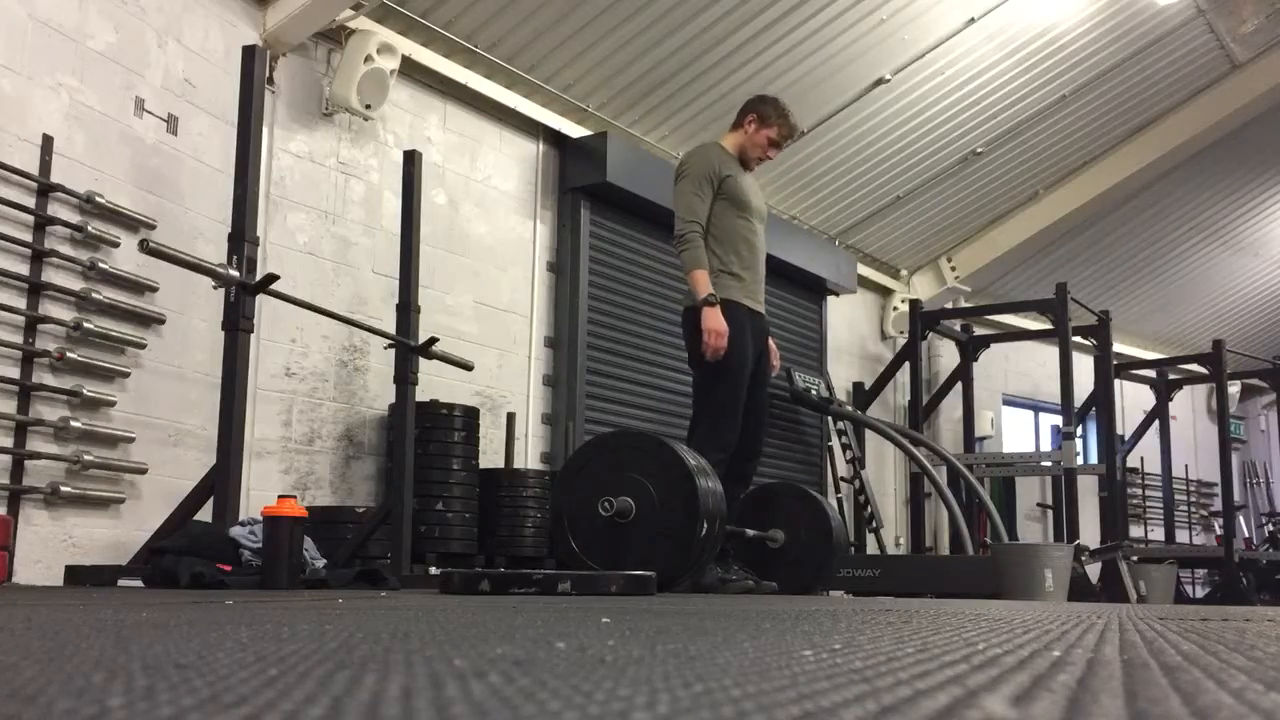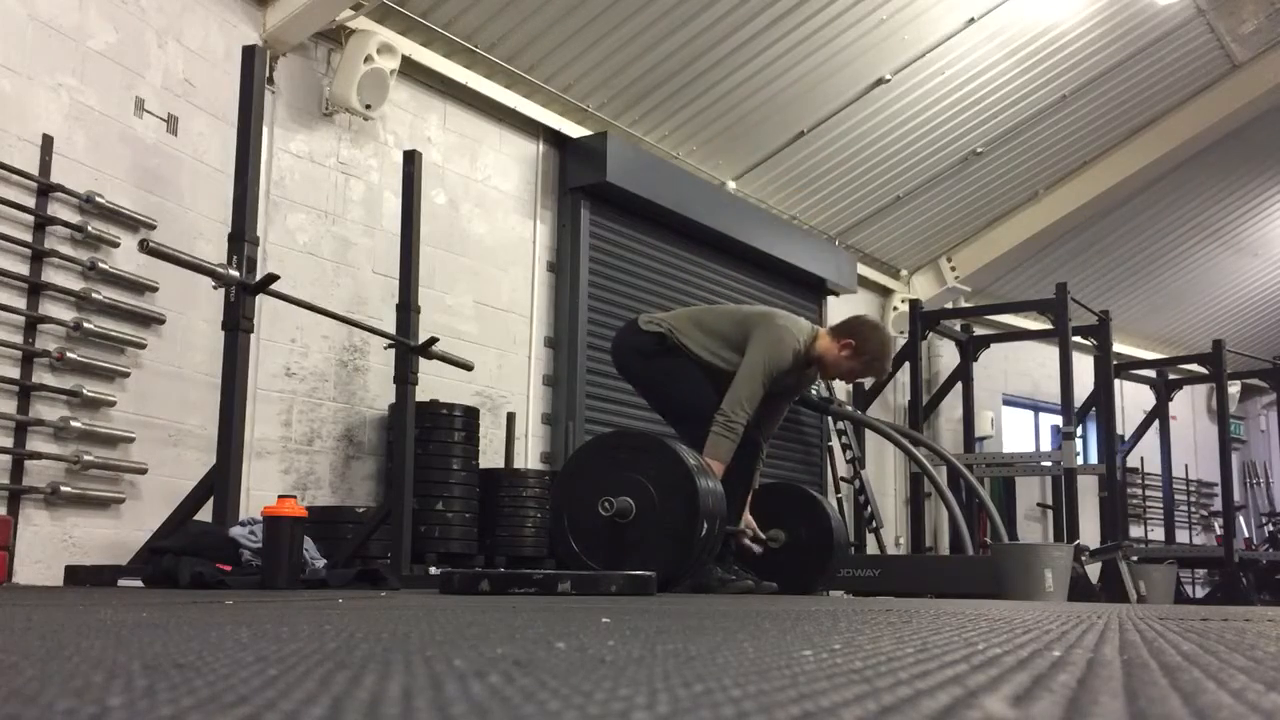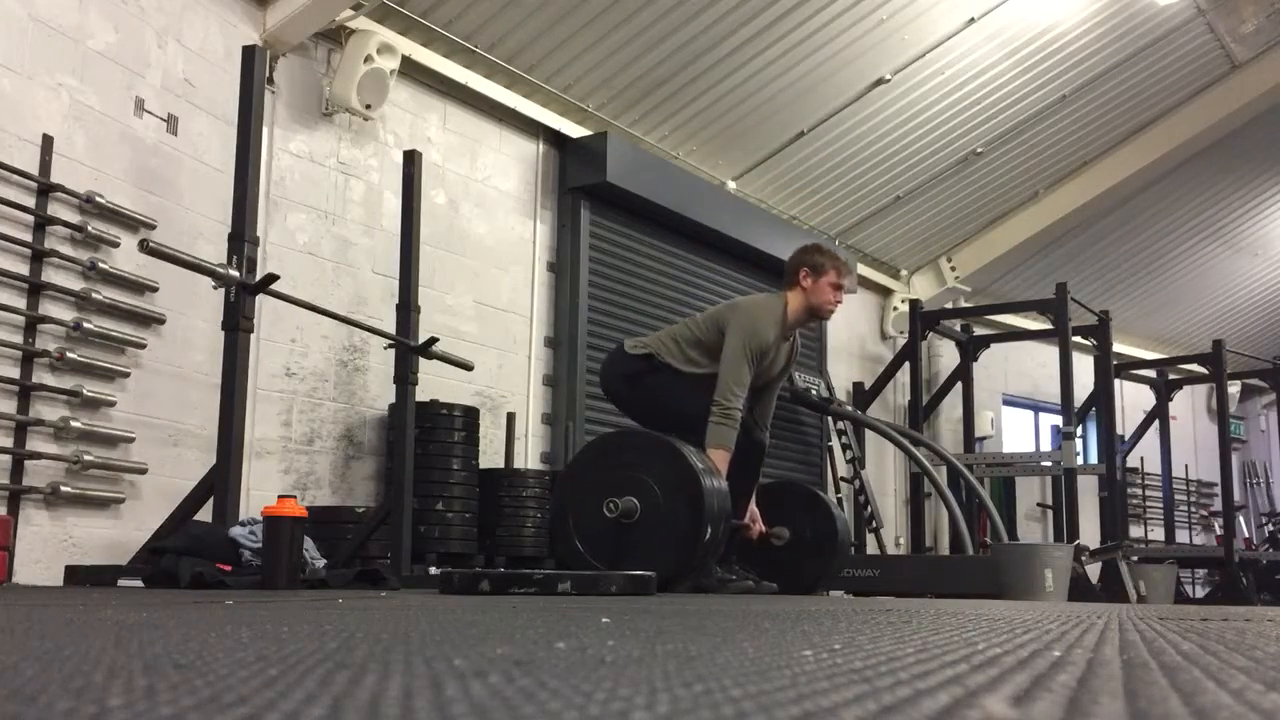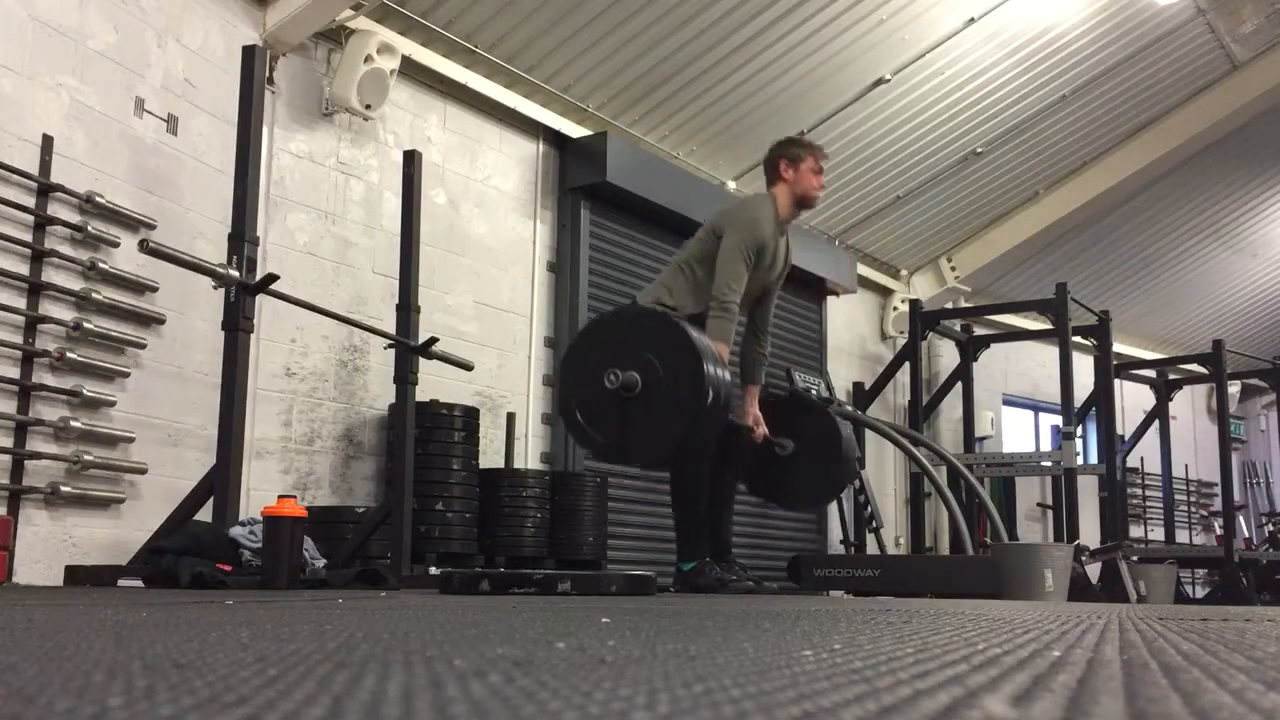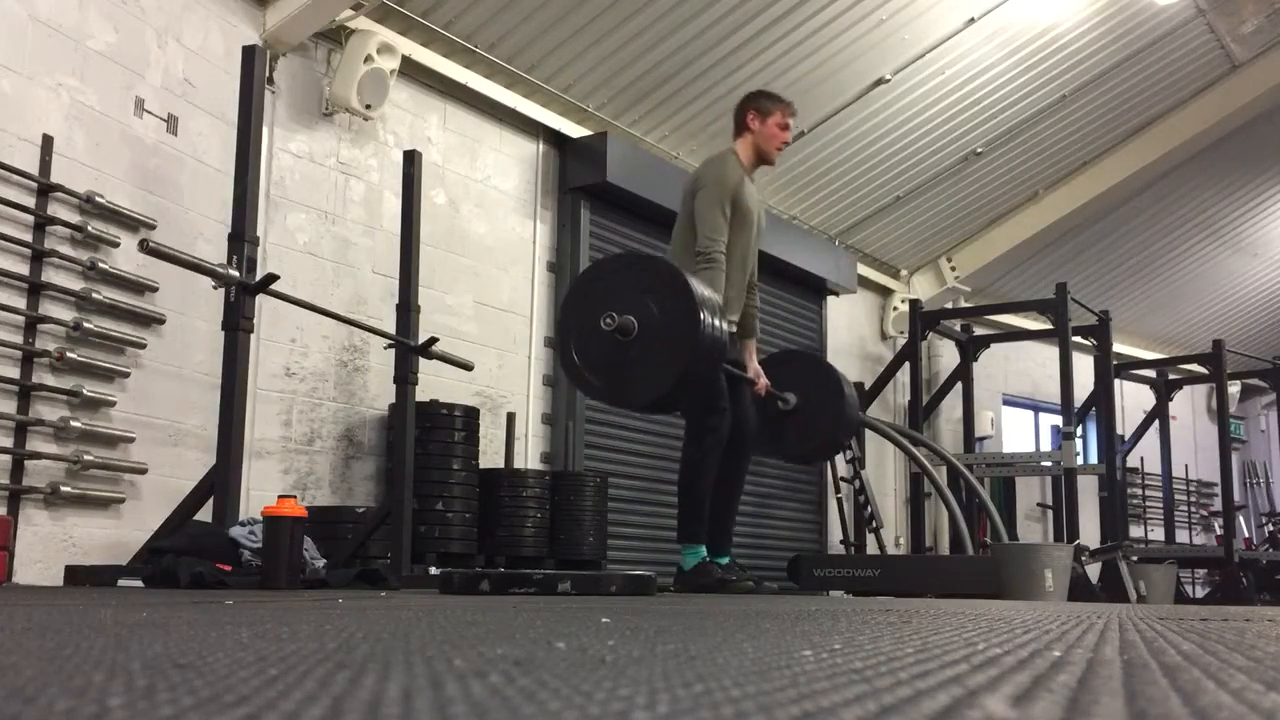
dt=1s
person 1, frame 1
left shoulder: (747, 182)
right shoulder: (705, 161)
right elbow: (689, 238)
left wrist: (765, 331)
right wrist: (710, 305)
left hip: (746, 320)
right hip: (718, 317)
left knee: (746, 447)
right knee: (714, 441)
left ankle: (718, 556)
person 1, frame 2
left shoulder: (805, 368)
right shoulder: (782, 340)
left elbow: (758, 435)
right elbow: (730, 418)
left wrist: (740, 509)
left hip: (679, 355)
right hip: (645, 344)
left knee: (745, 443)
right knee: (714, 436)
left ankle: (718, 559)
right ankle: (696, 565)
person 1, frame 3
left shoulder: (789, 344)
right shoulder: (756, 318)
left elbow: (758, 424)
right elbow: (726, 407)
left wrist: (747, 501)
left hip: (669, 376)
right hip: (634, 368)
left knee: (749, 447)
right knee: (720, 438)
left ankle: (719, 560)
person 1, frame 4
left shoulder: (782, 245)
right shoulder: (750, 218)
left elbow: (759, 330)
right elbow: (724, 305)
left wrist: (751, 404)
left knee: (730, 440)
right knee: (697, 434)
left ankle: (720, 559)
right ankle: (693, 565)
person 1, frame 5
left shoulder: (749, 191)
right shoulder: (721, 172)
left elbow: (747, 284)
right elbow: (710, 256)
left wrist: (750, 357)
left knee: (741, 434)
right knee: (711, 426)
left ankle: (719, 557)
right ankle: (693, 561)
